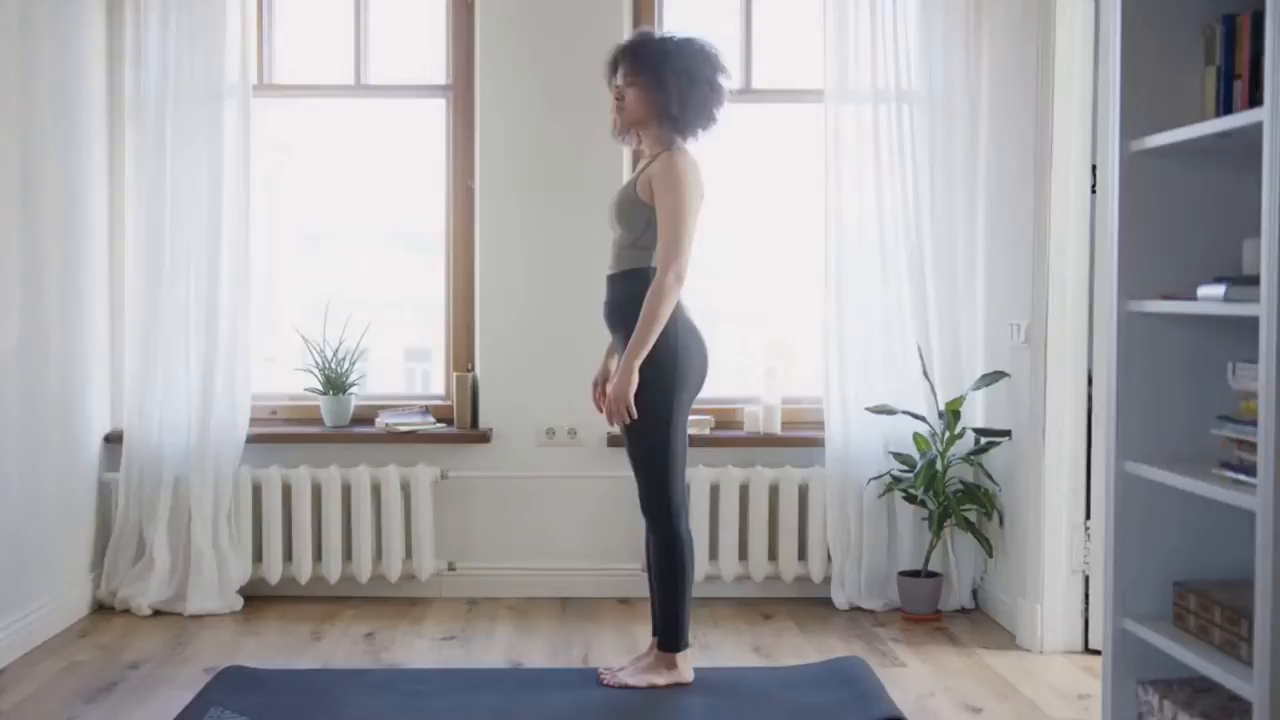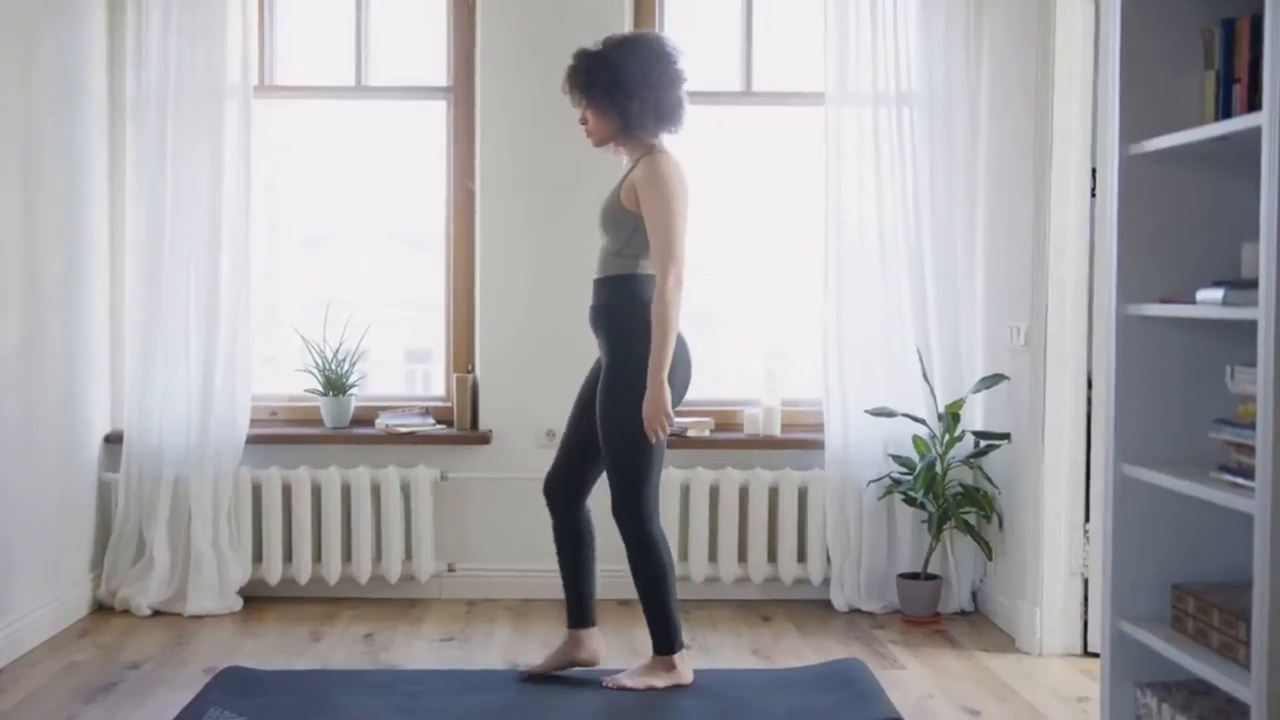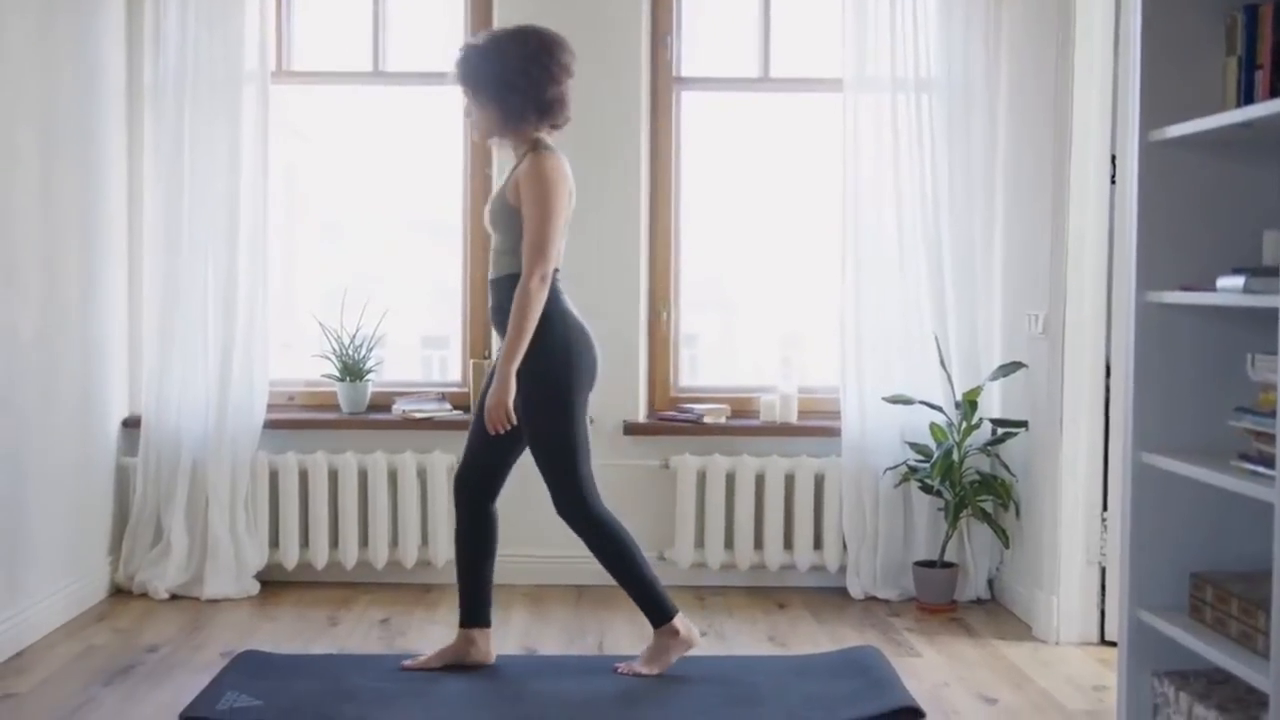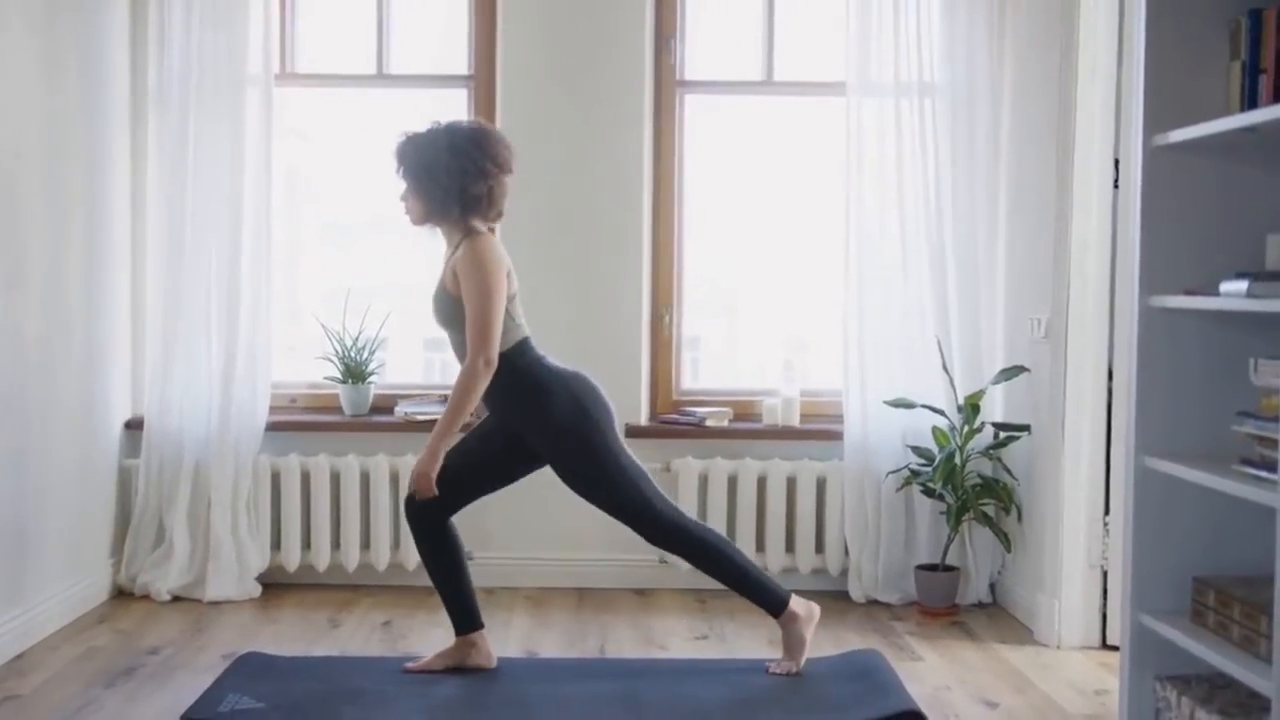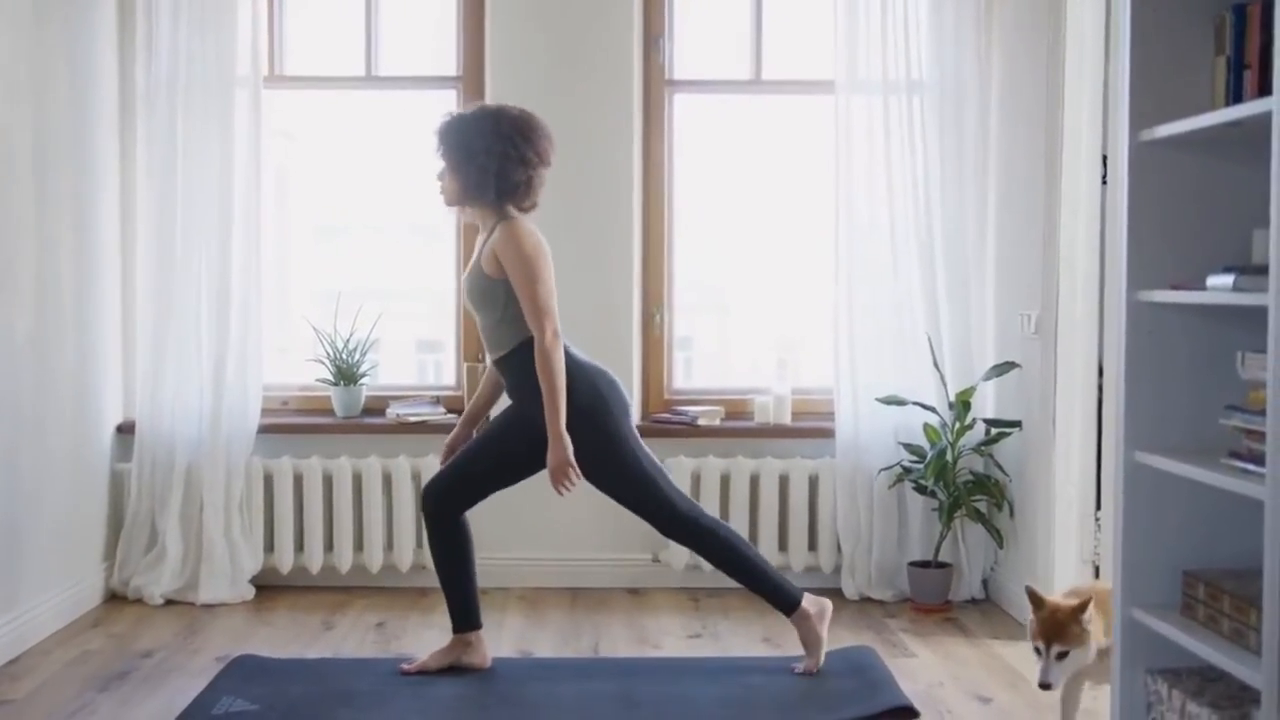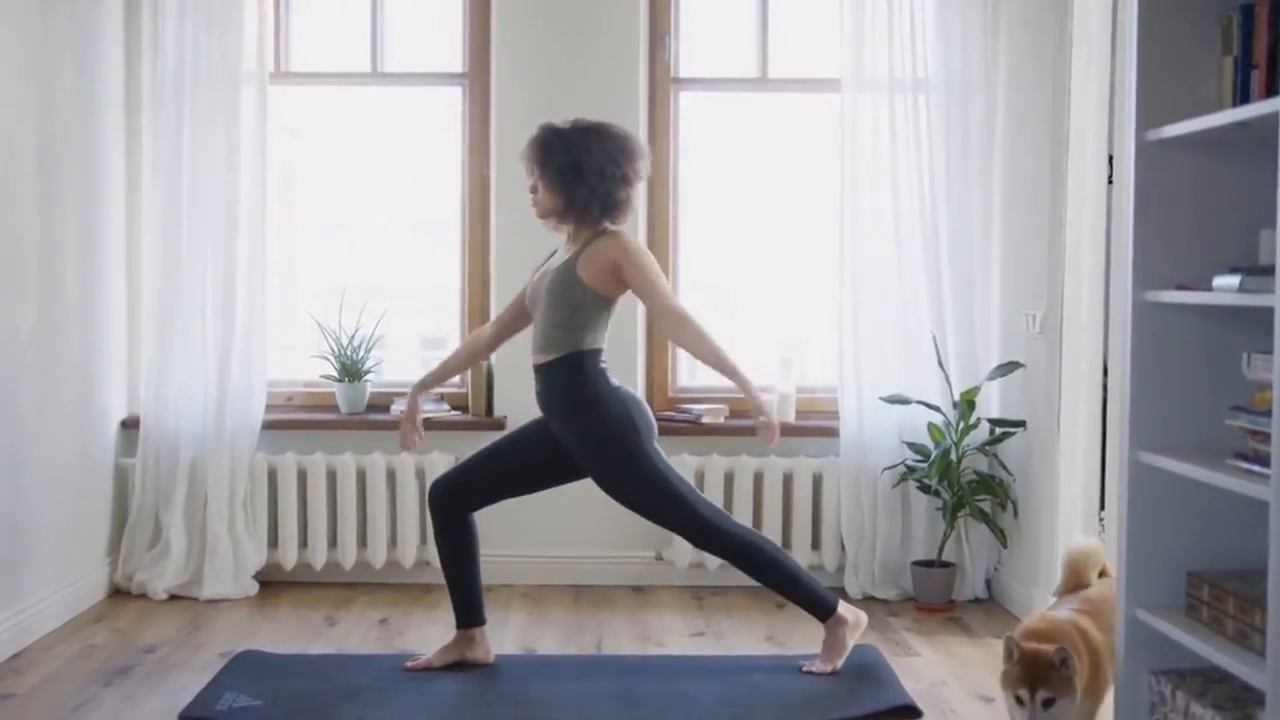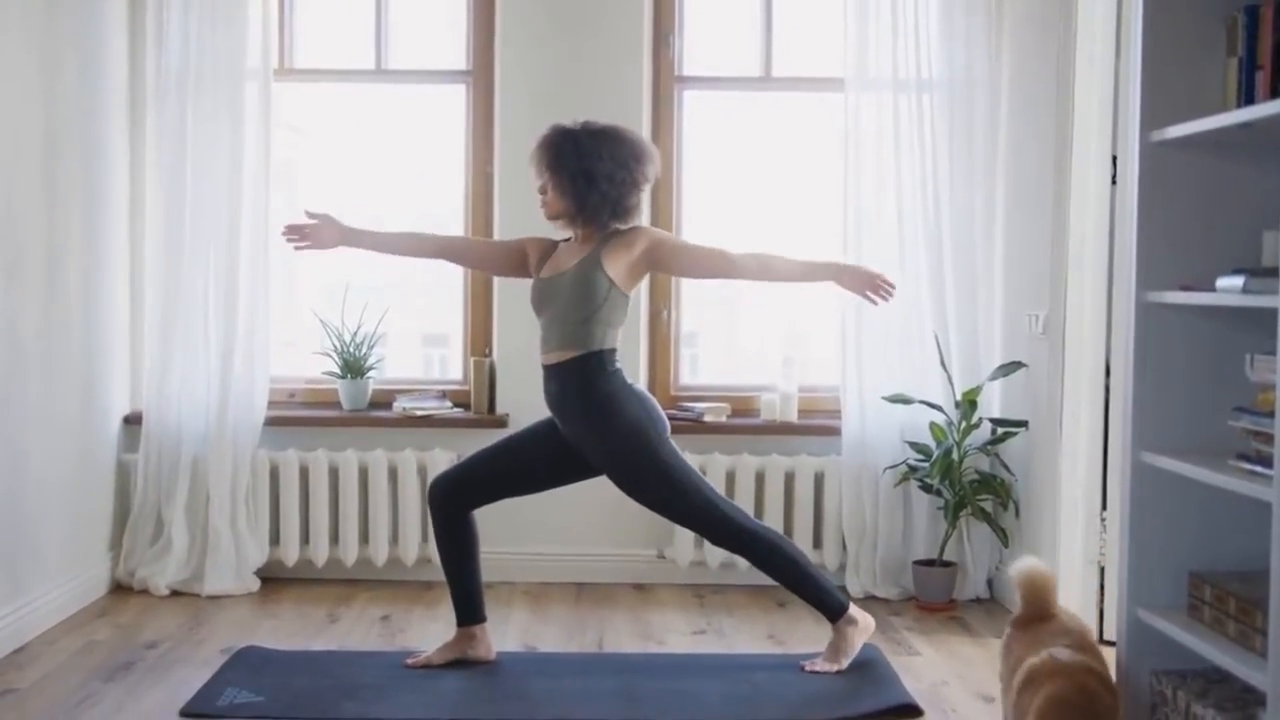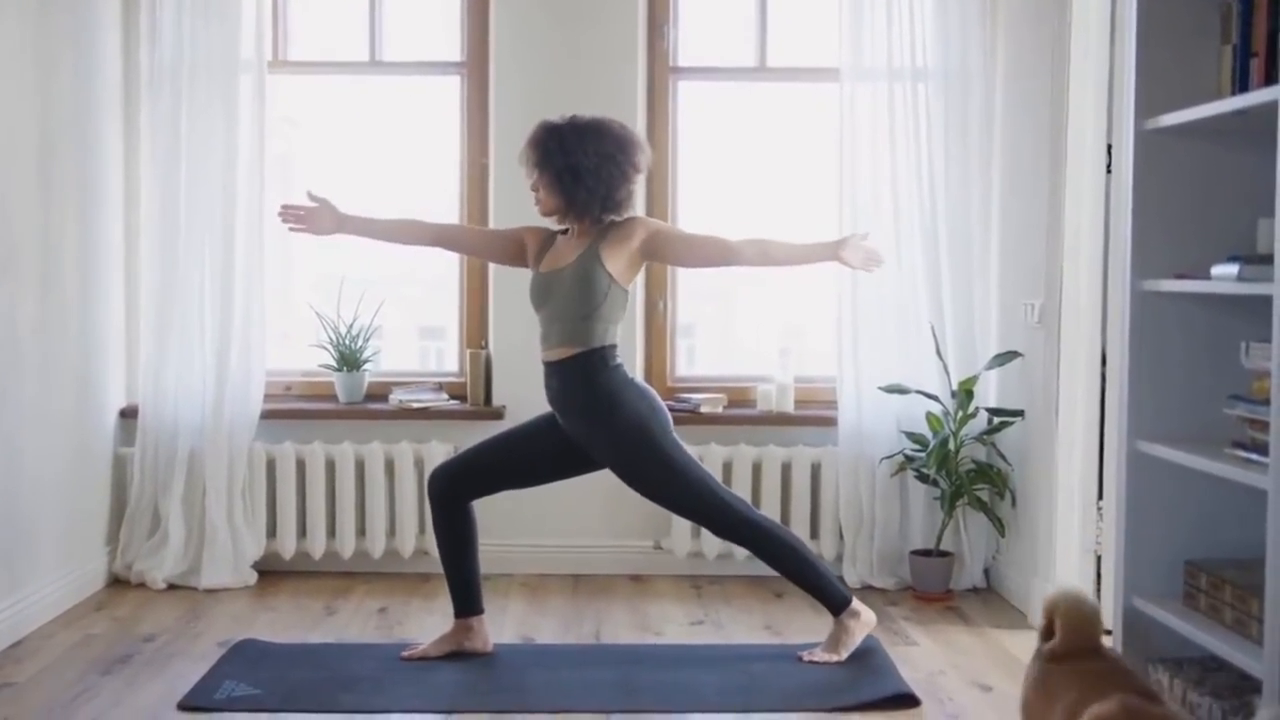
dt=0.7s
person 1, frame 1
left shoulder: (674, 164)
right shoulder: (649, 164)
left elbow: (670, 274)
left wrist: (631, 365)
right wrist: (610, 360)
left hip: (662, 352)
right hip: (647, 347)
left knee: (663, 505)
right knee: (656, 504)
left ankle: (674, 657)
right ankle: (661, 646)
person 1, frame 2
left shoulder: (658, 168)
right shoulder: (637, 170)
left elbow: (669, 279)
left wrist: (659, 378)
left hip: (642, 355)
right hip: (620, 354)
left knee: (633, 509)
right knee: (562, 489)
left ankle: (669, 659)
right ankle: (581, 636)
person 1, frame 3
left shoulder: (543, 167)
right shoulder: (524, 163)
left elbow: (536, 275)
left wrist: (505, 373)
left hip: (549, 352)
right hip: (531, 349)
left knee: (575, 501)
right knee: (472, 488)
left ankle: (671, 627)
right ankle: (473, 638)
person 1, frame 4
left shoulder: (478, 252)
right shoulder: (464, 250)
left elbow: (482, 363)
right elbow: (483, 362)
left wrist: (434, 450)
right wrist: (446, 440)
left hip: (561, 412)
right hip: (526, 415)
left knee: (659, 522)
right knee: (422, 507)
left ankle: (790, 610)
right ankle: (470, 643)
person 1, frame 5
left shoulder: (515, 236)
right shoulder: (492, 238)
left elbow: (548, 336)
left wrist: (558, 436)
right wrist: (465, 427)
left hip: (579, 402)
right hip: (538, 405)
left knee: (676, 518)
right knee: (440, 499)
left ankle: (804, 610)
right ankle: (467, 642)
person 1, frame 6
left shoulder: (615, 248)
right shoulder: (559, 258)
left elbow: (678, 321)
right elbow: (496, 330)
left wrist: (746, 387)
right wrist: (425, 385)
left hip: (601, 418)
right hip: (565, 422)
left knee: (706, 527)
right knee: (448, 494)
left ankle: (839, 616)
right ankle: (470, 638)
person 1, frame 7
left shoulder: (633, 245)
right shoulder: (541, 253)
left elbow: (738, 264)
right elbow: (441, 247)
left wrist: (833, 271)
right wrist: (347, 236)
left hip: (615, 416)
right hip: (572, 423)
left knee: (722, 523)
right knee: (449, 493)
left ankle: (848, 618)
right ankle: (472, 636)
person 1, frame 8
left shoulder: (631, 236)
right shoulder: (538, 244)
left elbow: (735, 250)
right elbow: (439, 234)
left wrist: (831, 251)
right wrist: (344, 224)
left hip: (617, 411)
right hip: (574, 419)
left knee: (728, 516)
right knee: (448, 483)
left ankle: (850, 613)
right ankle: (469, 628)
